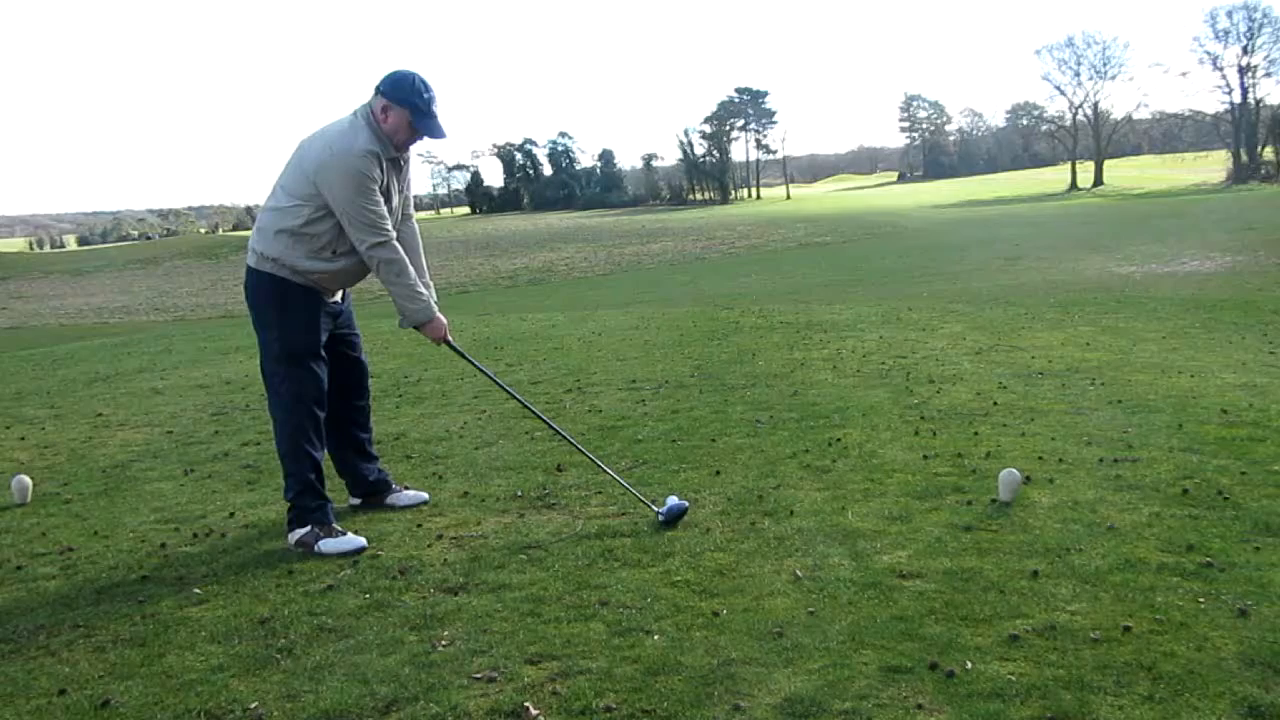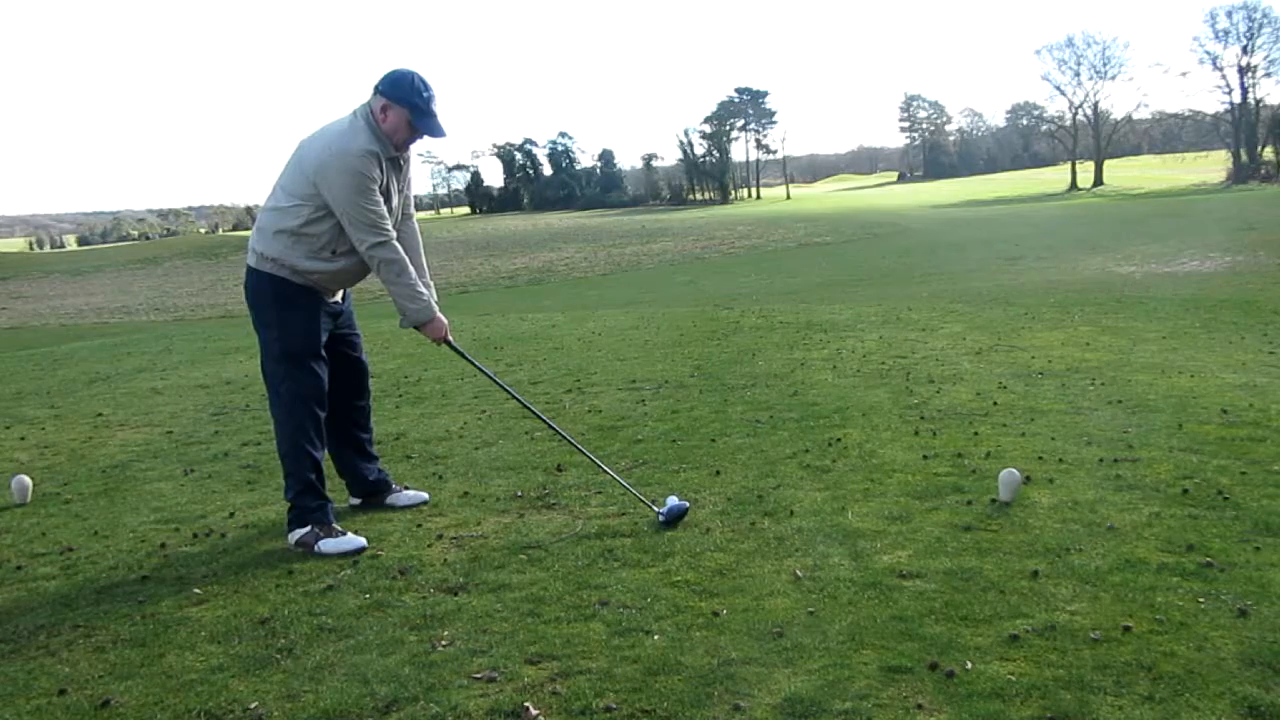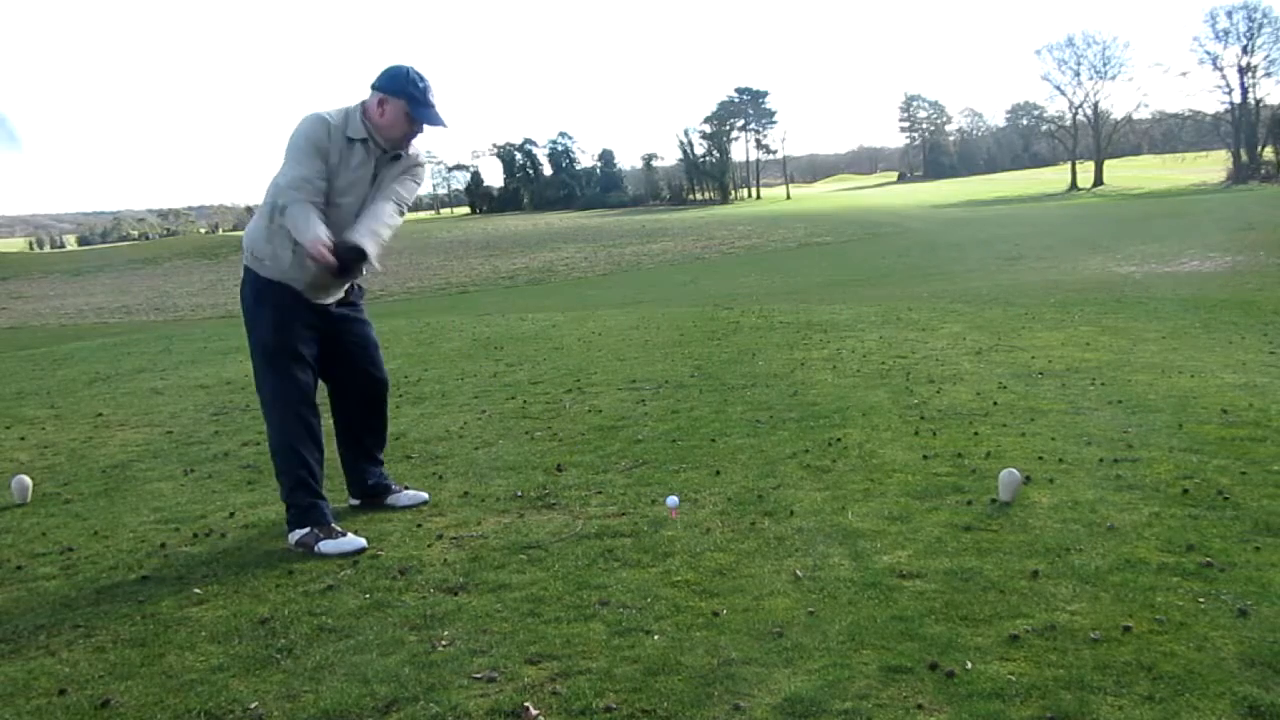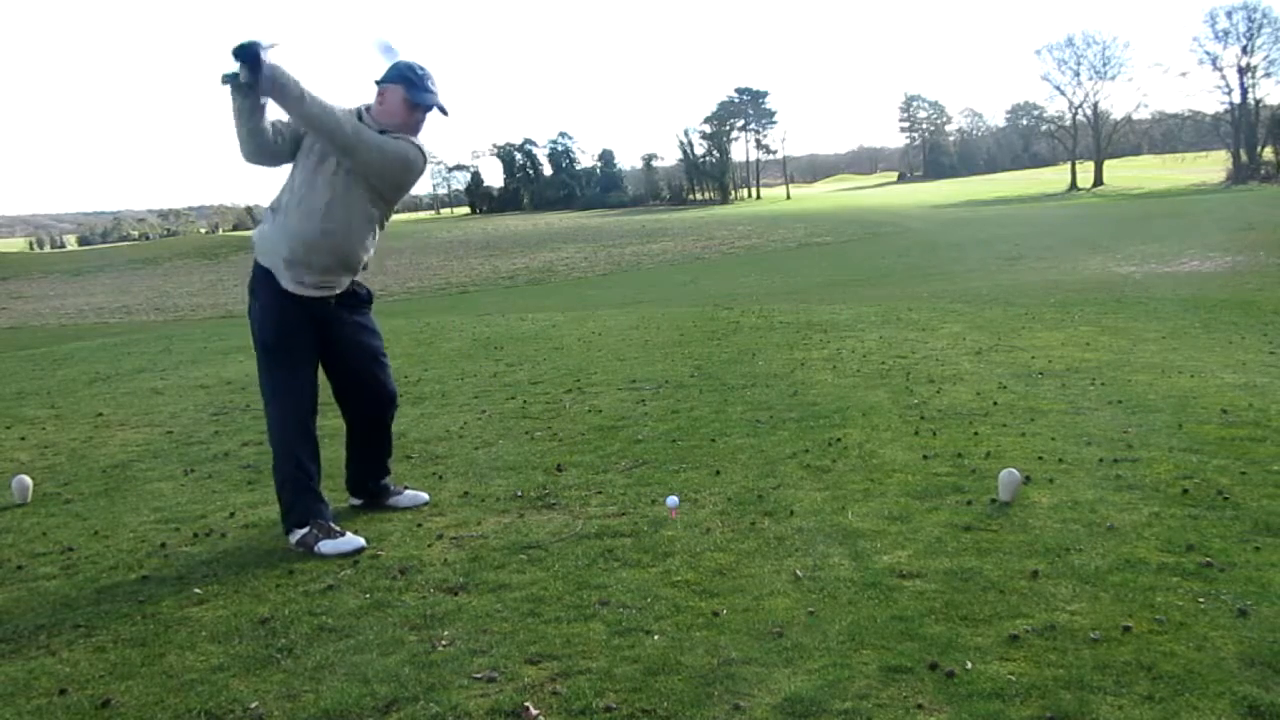
dt=0.4s
person 1, frame 1
left shoulder: (392, 150)
right shoulder: (349, 154)
left elbow: (403, 228)
right elbow: (378, 246)
left wrist: (425, 300)
right wrist: (422, 312)
left hip: (327, 284)
right hip: (284, 283)
left knee: (350, 384)
right knee: (301, 398)
left ankle: (368, 484)
right ankle: (307, 519)
person 1, frame 2
left shoulder: (392, 150)
right shoulder: (348, 154)
left elbow: (404, 227)
right elbow: (378, 246)
left wrist: (427, 298)
right wrist: (422, 312)
left hip: (327, 284)
right hip: (284, 283)
left knee: (351, 385)
right knee: (302, 398)
left ankle: (368, 483)
right ankle: (308, 519)
person 1, frame 3
left shoulder: (408, 161)
right shoulder: (320, 131)
left elbow: (384, 211)
right elbow: (298, 199)
left wrist: (357, 245)
right wrist: (313, 239)
left hip: (336, 289)
right hip: (276, 283)
left knee: (366, 385)
right knee: (292, 401)
left ankle: (369, 484)
right ankle: (306, 520)
person 1, frame 4
left shoulder: (408, 155)
right shoulder: (327, 123)
left elbow: (337, 134)
right elbow: (261, 149)
left wrist: (274, 79)
right wrist: (249, 92)
left hip: (340, 293)
right hip: (278, 282)
left knee: (375, 394)
right knee: (292, 407)
left ankle: (370, 486)
right ankle: (305, 520)
